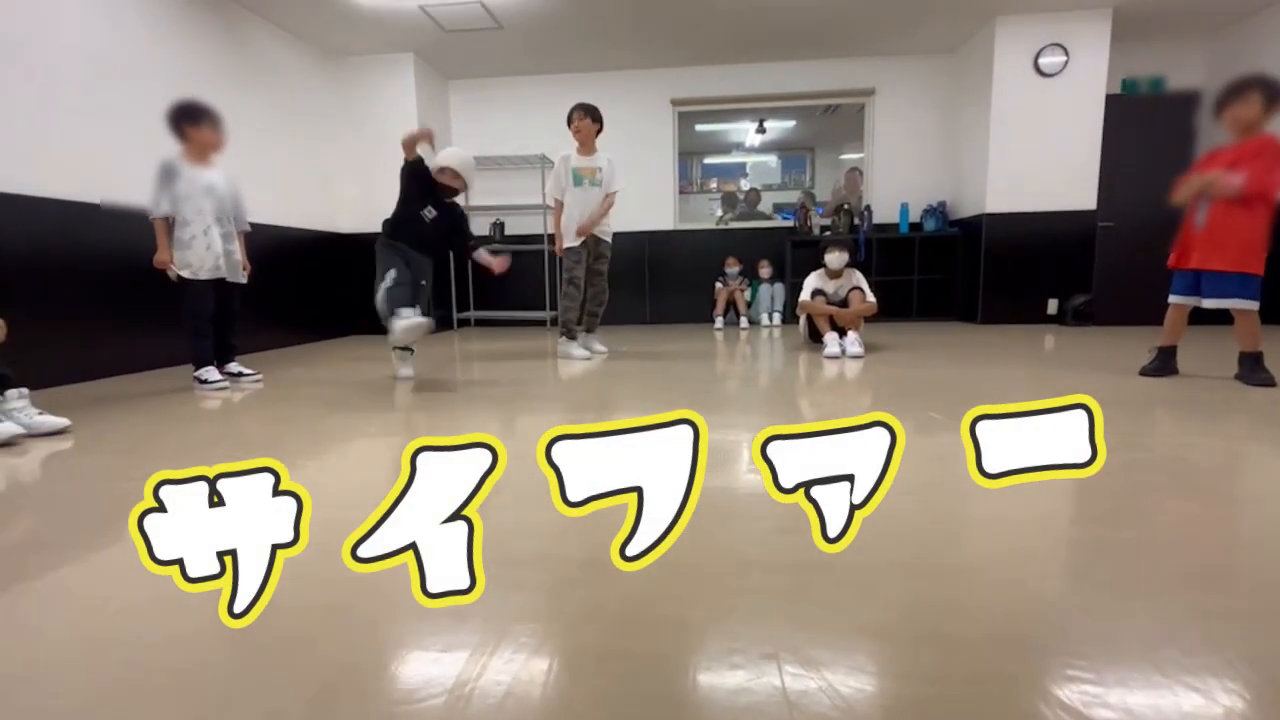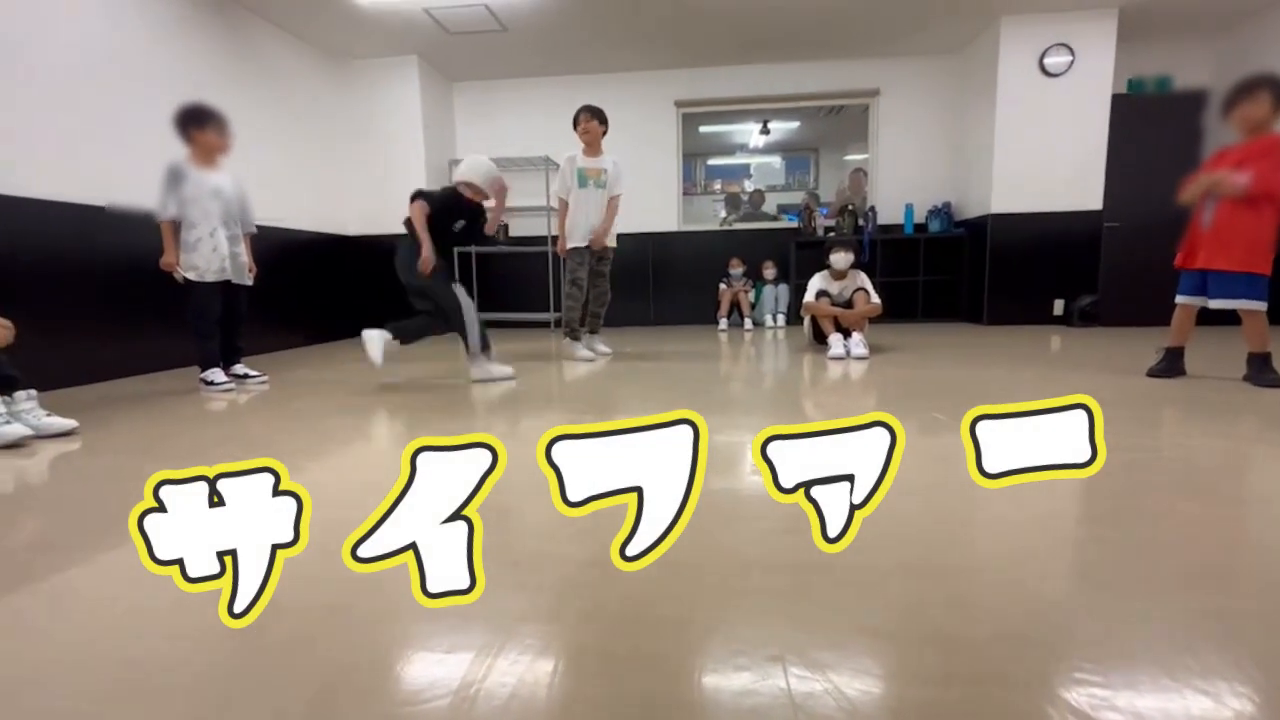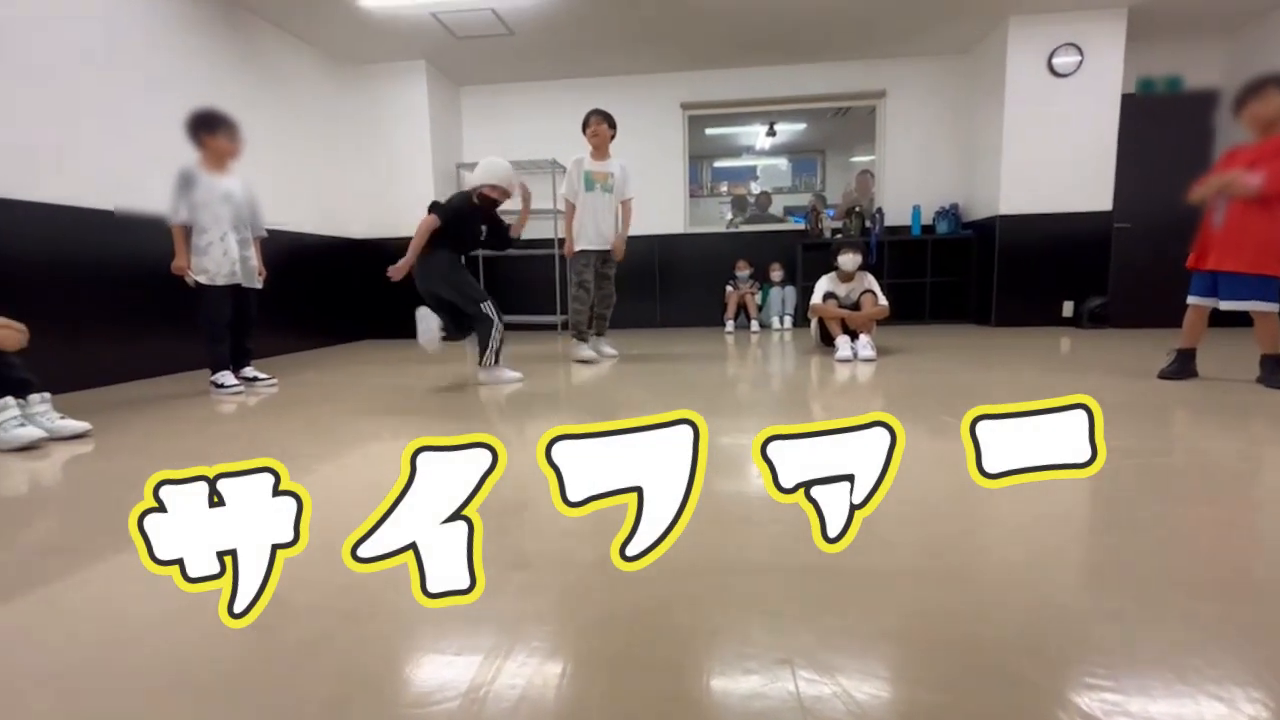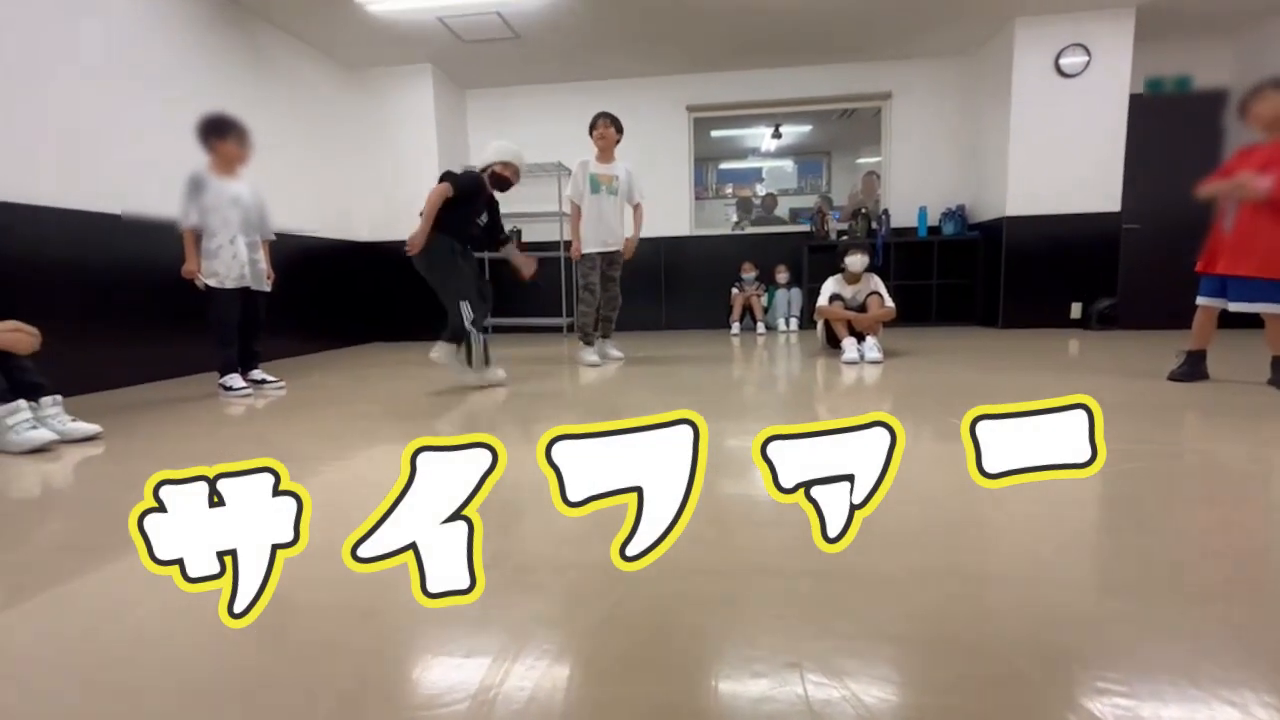
dt=0.1s
person 1, frame 1
right shoulder: (1213, 157)
left elbow: (1244, 186)
right elbow: (1179, 195)
left wrist: (1203, 184)
right wrist: (1208, 182)
left hip: (1237, 248)
right hip: (1195, 245)
left knee: (1243, 307)
right knee: (1178, 302)
left ankle: (1251, 363)
right ankle: (1165, 357)
person 1, frame 2
right shoulder: (1222, 156)
left elbow: (1252, 185)
right elbow: (1185, 194)
left wrist: (1213, 183)
right wrist: (1213, 181)
left hip: (1244, 248)
right hip: (1202, 244)
left knee: (1250, 307)
right knee: (1186, 302)
right ankle: (1173, 357)
person 1, frame 3
right shoulder: (1234, 155)
right elbow: (1196, 193)
left wrist: (1225, 184)
right wrist: (1225, 182)
right hip: (1213, 246)
right knee: (1197, 304)
right ankle: (1184, 359)
person 1, frame 4
right shoulder: (1244, 155)
right elbow: (1204, 189)
left wrist: (1245, 188)
right wrist: (1232, 185)
right hip: (1223, 248)
right knee: (1207, 305)
right ankle: (1194, 361)
person 2, frame 1
left shoulder: (222, 177)
right shoulder: (172, 168)
left elbow: (237, 220)
right elbow: (161, 213)
left wrist: (242, 255)
right wrist: (163, 249)
left hip: (227, 261)
right hip: (193, 261)
left knee: (227, 313)
right knee: (200, 314)
left ankle: (227, 362)
right ankle: (203, 367)
person 2, frame 2
left shoulder: (229, 180)
right shoulder: (179, 171)
left elbow: (243, 224)
right elbow: (168, 215)
left wrist: (248, 257)
right wrist: (170, 251)
left hip: (233, 264)
right hip: (200, 263)
left knee: (234, 315)
right knee: (206, 316)
left ankle: (233, 363)
right ankle: (210, 369)
person 2, frame 3
left shoulder: (240, 185)
right shoulder: (191, 176)
left elbow: (253, 228)
right elbow: (179, 220)
left wrist: (258, 261)
right wrist: (181, 255)
left hip: (243, 267)
right hip: (211, 267)
left knee: (244, 318)
right knee: (217, 320)
left ankle: (243, 366)
right ankle: (220, 371)
person 2, frame 4
left shoulder: (249, 189)
right shoulder: (200, 181)
left elbow: (262, 231)
right elbow: (189, 224)
left wrist: (266, 264)
right wrist: (191, 259)
left hip: (252, 270)
right hip: (220, 270)
left knee: (253, 321)
right knee: (225, 322)
left ankle: (251, 369)
right ankle: (228, 374)
person 3, frame 1
left shoulder: (607, 161)
right shoulder: (565, 161)
left elbow: (611, 198)
right elbow: (558, 201)
left wrist: (592, 222)
right wrist: (558, 235)
left hip: (600, 235)
right hip: (573, 236)
left knee: (598, 286)
right knee: (573, 285)
left ankle: (588, 334)
right ankle: (567, 340)
person 3, frame 2
left shoulder: (611, 164)
right shoulder: (571, 162)
left elbow: (614, 200)
right elbow: (563, 201)
left wrist: (603, 230)
right wrist: (561, 235)
left hip: (603, 238)
right hip: (577, 237)
left knee: (601, 288)
right knee: (576, 286)
left ankle: (592, 336)
right ankle: (572, 340)
person 3, frame 3
left shoulder: (619, 167)
right shoulder: (578, 164)
left elbow: (626, 204)
right elbow: (570, 204)
left wrist: (622, 236)
right wrist: (568, 238)
left hip: (610, 242)
right hip: (583, 240)
left knee: (606, 291)
right knee: (583, 289)
left ankle: (598, 338)
right ankle: (579, 341)
person 3, frame 4
left shoulder: (624, 171)
right shoulder: (583, 167)
left elbow: (636, 205)
right elbow: (575, 206)
left wrist: (635, 235)
right wrist: (574, 240)
left hip: (615, 243)
right hip: (589, 243)
left knee: (612, 293)
right knee: (589, 291)
left ankle: (605, 340)
right ankle: (586, 345)
person 4, frame 1
left shoulder: (456, 216)
right shoulder: (419, 180)
left elbow: (471, 248)
right elbow: (407, 146)
left wrist: (492, 263)
right wrist: (420, 136)
left hip: (420, 259)
right hip: (391, 248)
left knee: (418, 302)
right knee: (394, 281)
left ankle: (403, 357)
right ankle: (402, 319)
person 4, frame 2
left shoulder: (474, 213)
right shoulder: (444, 197)
left elbow: (488, 232)
right elbow: (417, 208)
left wrist: (501, 202)
right wrist: (426, 245)
left hip: (433, 262)
right hip: (417, 257)
left knee: (440, 318)
right knee: (458, 298)
left ankle: (381, 336)
right ankle: (482, 363)
person 4, frame 3
left shoulder: (491, 219)
right shoulder: (460, 203)
left elbow: (512, 236)
right elbow: (429, 222)
left wrist: (526, 207)
right wrist: (409, 260)
left hip: (443, 268)
right hip: (436, 263)
left knee: (464, 321)
right knee: (486, 310)
left ankle: (432, 318)
right ankle: (491, 368)
person 4, frame 4
left shoulder: (491, 206)
right shoulder: (470, 180)
left elbow: (501, 242)
right elbow: (440, 190)
left wrist: (523, 263)
right wrist: (423, 229)
left hip: (451, 251)
right hip: (435, 249)
left knee: (480, 298)
right knee: (469, 307)
left ankle: (450, 346)
right ankle: (481, 369)
